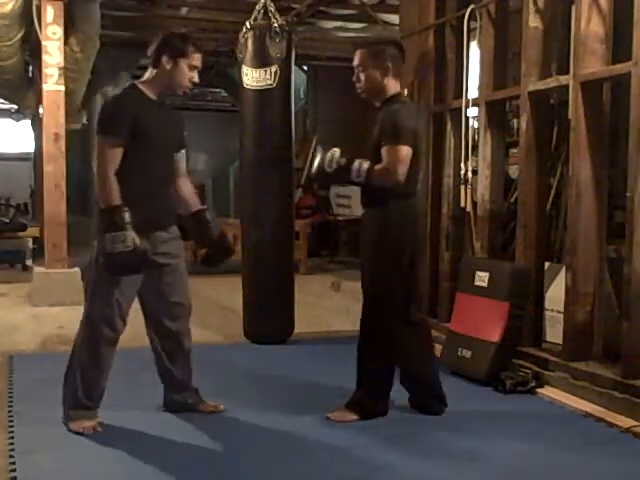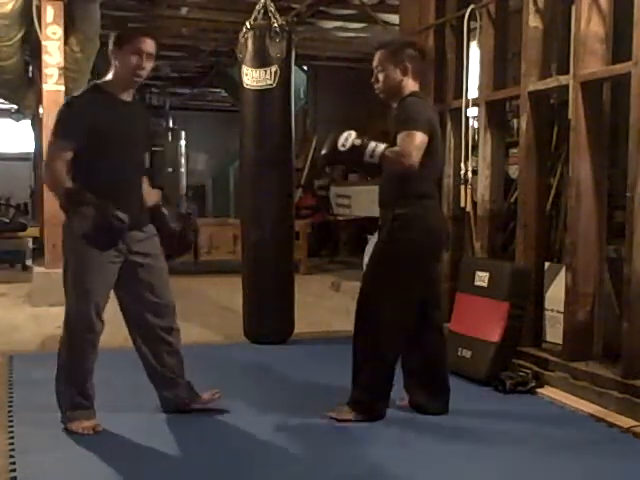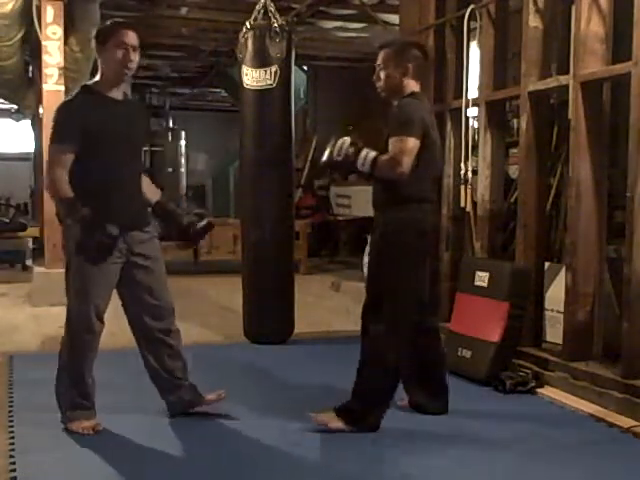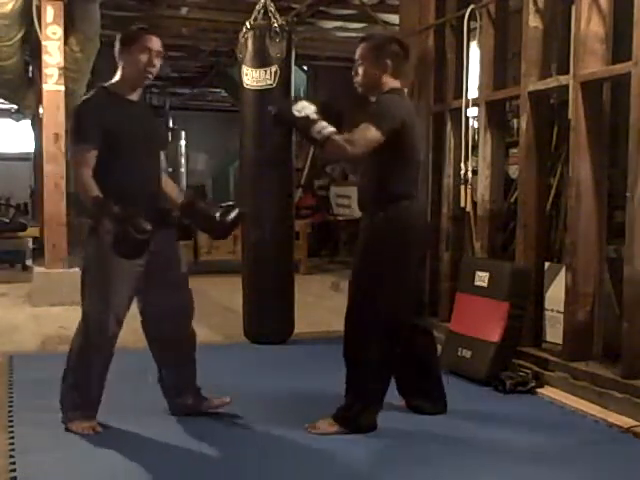
dt=0.3s
person 1, frame 1
left shoulder: (172, 118)
right shoulder: (123, 106)
right elbow: (105, 172)
left wrist: (204, 221)
right wrist: (119, 226)
left hip: (165, 233)
right hip: (124, 234)
left knee: (175, 315)
right knee: (103, 320)
left ankle: (181, 394)
right ankle: (80, 407)
person 1, frame 2
left shoulder: (140, 115)
right shoulder: (82, 106)
right elbow: (53, 169)
left wrist: (161, 216)
right wrist: (81, 204)
left hip: (139, 231)
right hip: (93, 232)
left knee: (158, 314)
right knee: (84, 321)
left ankle: (177, 392)
right ankle: (77, 407)
person 1, frame 3
left shoulder: (137, 111)
right shoulder: (76, 108)
right elbow: (56, 175)
left wrist: (167, 209)
right wrist: (76, 215)
left hip: (139, 231)
right hip: (95, 234)
left knee: (158, 316)
right knee: (84, 322)
left ankle: (182, 395)
right ankle: (77, 408)
person 1, frame 4
left shoulder: (149, 115)
right shoulder: (94, 109)
right elbow: (81, 175)
left wrist: (195, 210)
right wrist: (109, 215)
left hip: (159, 233)
right hip: (116, 236)
left knee: (175, 317)
right knee: (101, 323)
left ankle: (185, 397)
right ankle: (79, 409)
person 2, frame 1
left shoulder: (396, 114)
right shoulder: (394, 112)
left elbow: (394, 173)
left wrist: (345, 168)
right wrist: (347, 166)
left hip: (391, 222)
right hip: (395, 221)
left knee: (380, 313)
right knee: (403, 313)
left ankle: (368, 401)
right ankle: (427, 394)
person 2, frame 2
left shoulder: (412, 109)
right shoulder: (415, 109)
left elbow: (407, 158)
left wrist: (361, 149)
right wrist: (363, 152)
left hip: (409, 221)
right hip: (421, 221)
left knee: (377, 309)
right knee: (421, 313)
left ankle: (368, 401)
right ankle: (429, 395)
person 2, frame 3
left shoulder: (408, 110)
right shoulder: (416, 110)
left elbow: (398, 166)
left wrist: (355, 156)
right wrist: (359, 157)
left hip: (404, 224)
right hip: (417, 221)
left knee: (384, 318)
right knee: (418, 314)
left ankle: (361, 412)
right ankle: (430, 395)
person 2, frame 4
left shoulder: (387, 106)
right shoulder: (397, 106)
left elbow: (352, 148)
right elbow: (366, 152)
left wrist: (310, 124)
right wrist: (321, 126)
left hip: (390, 222)
right hip: (404, 220)
left knee: (368, 319)
right knee: (406, 314)
left ankle: (357, 413)
right ankle: (426, 396)
